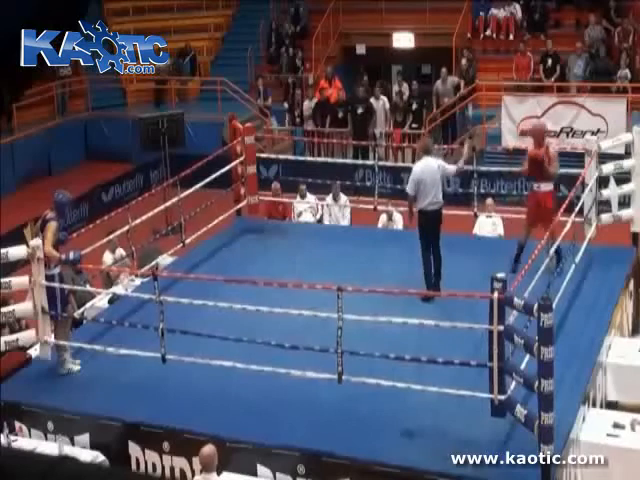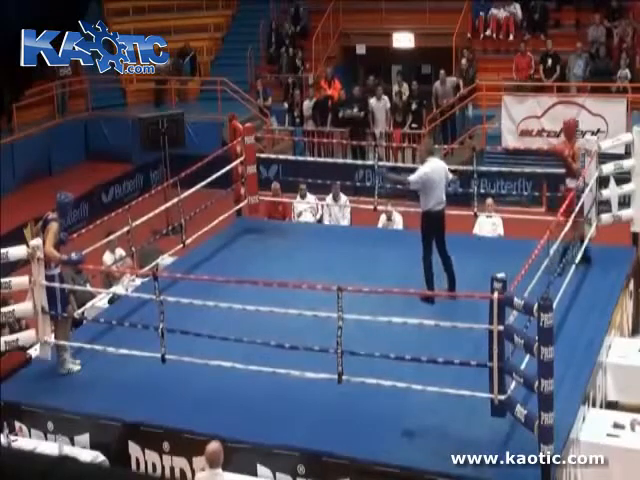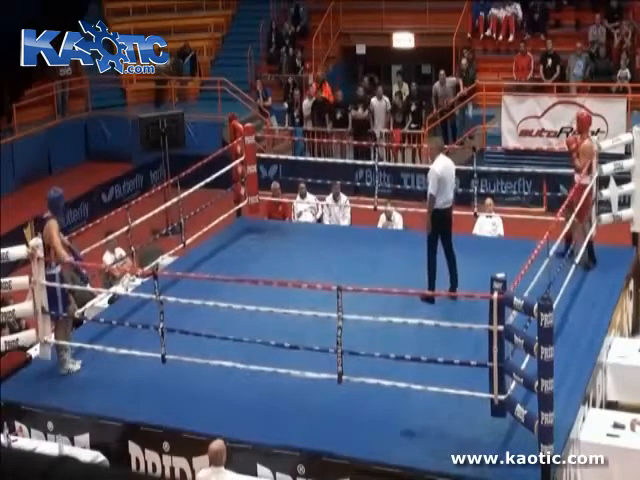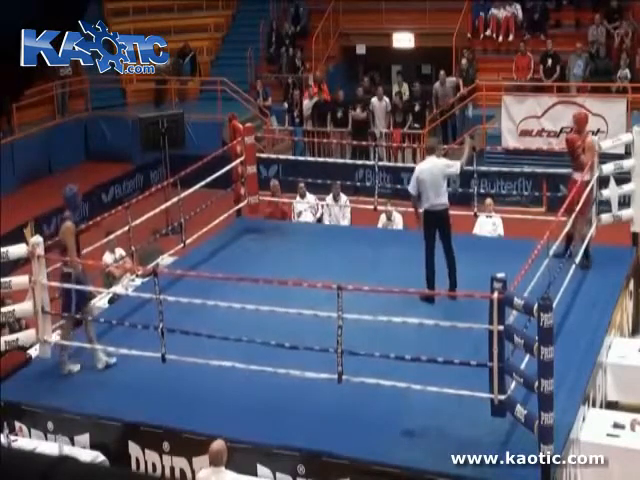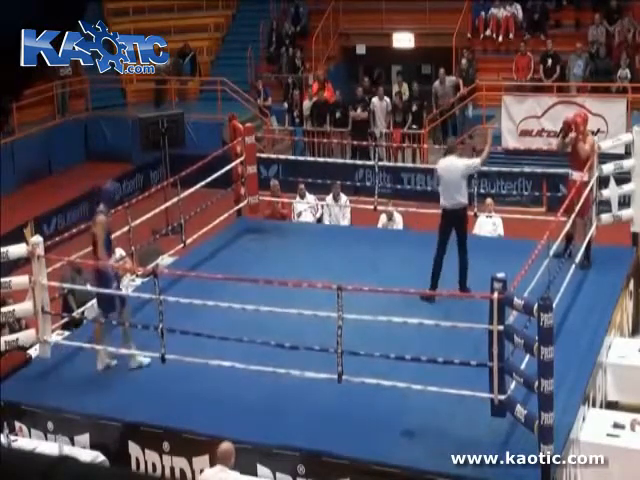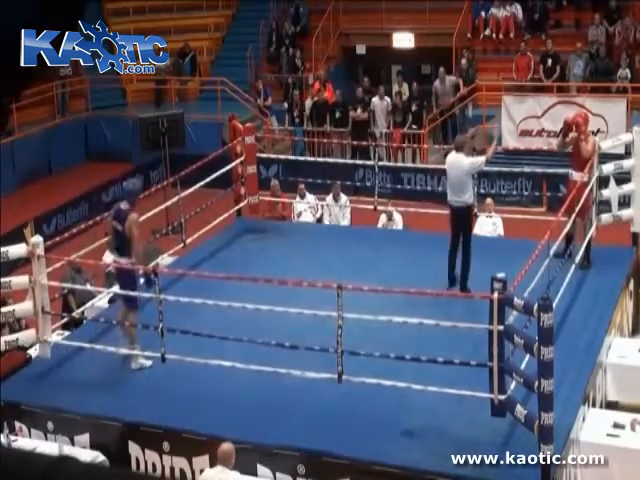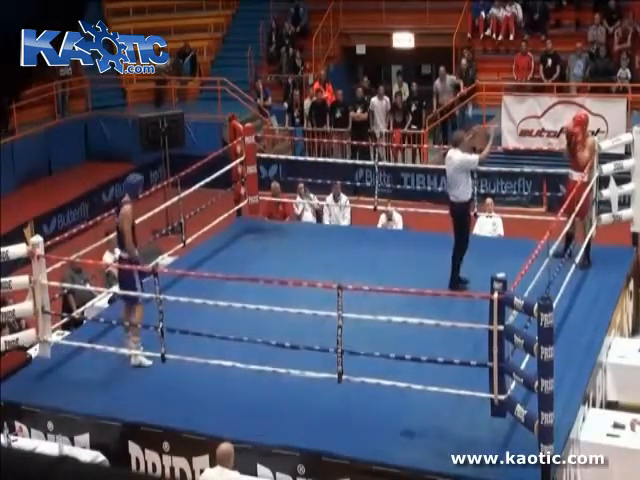
dt=0.7s
person 1, frame 1
left shoulder: (48, 216)
right shoulder: (53, 222)
left elbow: (37, 229)
right elbow: (47, 250)
right wrist: (66, 258)
left hip: (53, 271)
right hip: (51, 274)
left knee: (68, 311)
right knee: (60, 318)
left ankle: (66, 356)
right ankle: (63, 363)
person 1, frame 2
left shoulder: (49, 217)
right shoulder: (54, 224)
left elbow: (37, 230)
right elbow: (48, 250)
right wrist: (67, 259)
left hip: (53, 272)
right hip: (52, 274)
left knee: (67, 313)
right knee: (60, 319)
left ankle: (66, 355)
right ankle: (63, 363)
person 1, frame 3
left shoulder: (50, 219)
right shoulder: (52, 222)
right elbow: (58, 248)
left wrist: (74, 254)
right wrist: (71, 261)
left hip: (55, 272)
right hip: (52, 274)
left knee: (69, 311)
right knee: (60, 319)
left ankle: (67, 356)
right ankle: (64, 363)
person 1, frame 4
left shoulder: (70, 220)
right shoulder: (68, 225)
right elbow: (72, 257)
right wrist: (80, 278)
left hip: (76, 273)
right hip: (72, 275)
left knee: (86, 313)
right knee: (70, 319)
left ankle: (98, 357)
right ankle: (64, 361)
person 1, frame 5
left shoulder: (101, 215)
right shoulder: (101, 219)
right elbow: (101, 252)
left wrist: (115, 269)
right wrist: (111, 276)
left hip: (102, 271)
right hip: (105, 272)
left knee: (102, 315)
right knee: (121, 312)
left ankle: (101, 358)
right ankle: (133, 356)
person 1, frame 6
left shoulder: (115, 210)
right shoulder: (132, 217)
right elbow: (137, 248)
left hip: (117, 263)
right hip: (129, 265)
left knee: (126, 305)
right knee: (132, 310)
left ankle: (127, 345)
right ankle: (135, 357)
person 1, frame 7
left shoulder: (123, 205)
right shoulder: (127, 209)
right elbow: (128, 241)
right wrist: (139, 262)
left hip: (123, 259)
right hip: (129, 261)
left knee: (128, 304)
right knee: (137, 304)
left ankle: (131, 344)
right ankle: (135, 353)
person 2, frame 1
left shoulder: (417, 168)
right shoulder: (439, 164)
left elbow: (411, 195)
right elbow: (458, 168)
left wrist: (410, 211)
right wrist: (467, 149)
left hip: (424, 213)
right hip: (437, 211)
left knee: (426, 251)
right knee: (436, 248)
left ankle: (430, 289)
right ankle: (436, 284)
person 2, frame 2
left shoulder: (425, 170)
right shoulder: (442, 165)
left elbow: (408, 181)
right elbow: (449, 179)
left wrist: (388, 175)
left hip: (429, 214)
right hip: (441, 211)
left knee: (427, 253)
right knee: (442, 250)
left ankle: (430, 292)
right ankle: (452, 287)
person 2, frame 3
left shoulder: (435, 168)
right shoulder: (450, 163)
left elbow: (432, 196)
left wrist: (428, 218)
left hip: (437, 212)
right hip: (448, 210)
left knee: (432, 253)
right knee: (449, 249)
left ankle: (431, 292)
right ankle: (453, 288)
person 2, frame 4
left shoulder: (419, 168)
right shoulder: (443, 164)
left elbow: (413, 195)
right elbow: (461, 164)
left wrist: (417, 212)
right wrist: (467, 146)
left hip: (428, 213)
right hip: (443, 212)
left knee: (429, 253)
right knee: (448, 250)
left ankle: (430, 292)
right ankle: (452, 288)
person 2, frame 5
left shoulder: (441, 165)
right shoulder: (463, 164)
right elbow: (482, 159)
right wrist: (489, 141)
left hip: (446, 212)
right hip: (460, 211)
left knee: (440, 252)
right knee: (462, 251)
left ankle: (432, 291)
right ankle: (463, 287)
person 2, frame 6
left shoulder: (449, 158)
right shoulder: (468, 163)
left elbow: (459, 148)
right elbow: (488, 156)
left wrist: (468, 136)
right wrist: (495, 139)
left hip: (453, 207)
right hip: (465, 209)
left knee: (453, 244)
right knee: (466, 248)
left ankle: (452, 280)
right ankle: (463, 286)
person 2, frame 7
left shoulder: (451, 154)
right shoulder: (462, 159)
left elbow: (462, 146)
right elbow: (483, 156)
left wrist: (472, 135)
right wrist: (491, 137)
left hip: (454, 203)
right hip: (462, 204)
left knee: (459, 242)
right knee: (462, 243)
left ankle: (456, 277)
right ankle: (454, 281)
person 3, frame 1
left shoulder: (551, 152)
right shoulder: (531, 151)
left elbow: (554, 174)
right elbow: (525, 172)
left wrist: (545, 164)
right wrist: (530, 163)
left hip: (547, 193)
right hip: (535, 192)
left knee: (552, 228)
right knee: (528, 228)
left ankle: (559, 262)
right ankle: (516, 260)
person 3, frame 2
left shoulder: (577, 147)
right shoulder: (568, 145)
left elbow: (578, 171)
left wrist: (567, 159)
right wrist: (563, 158)
left hip: (575, 188)
right hip: (570, 186)
left knee: (572, 224)
right knee: (577, 223)
left ankle: (562, 261)
right ankle: (585, 255)
person 3, frame 3
left shoulder: (586, 145)
right shoulder: (580, 140)
left elbow: (581, 168)
left wrist: (573, 153)
right wrist: (574, 149)
left hip: (583, 185)
right hip: (578, 183)
left knee: (583, 221)
right knee: (570, 215)
left ankle: (591, 258)
right ankle: (569, 249)
person 3, frame 4
left shoulder: (589, 140)
right shoulder: (575, 138)
left elbow: (587, 164)
left wrist: (578, 149)
right wrist: (569, 147)
left hip: (584, 181)
right hip: (574, 179)
left knee: (583, 219)
right knee: (571, 216)
left ankle: (586, 257)
right ankle: (567, 250)
person 3, frame 5
left shoulder: (590, 139)
right shoulder: (573, 137)
left elbow: (584, 154)
right elbow: (560, 149)
left wrist: (579, 136)
right wrist: (564, 133)
left hip: (584, 181)
right hip: (573, 179)
left knee: (583, 218)
left ankle: (587, 257)
right ankle: (567, 249)
person 3, frame 6
left shoulder: (590, 139)
right shoulder: (574, 137)
left elbow: (586, 154)
right elbow: (560, 147)
left wrist: (582, 135)
right wrist: (565, 132)
left hip: (584, 181)
right hip: (573, 179)
left knee: (584, 219)
right knee: (571, 216)
left ankle: (587, 257)
right ankle: (567, 249)
person 3, frame 7
left shoulder: (590, 141)
right shoulder: (575, 139)
left elbow: (582, 161)
right elbow: (569, 157)
left wrist: (578, 143)
right wrist: (569, 141)
left hip: (584, 181)
right hip: (573, 179)
left knee: (584, 219)
right knee: (570, 215)
left ankle: (587, 257)
right ankle: (567, 249)
